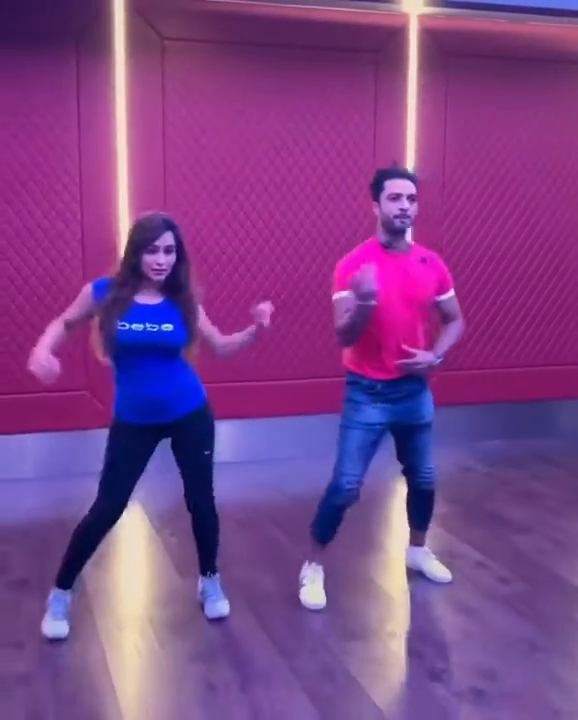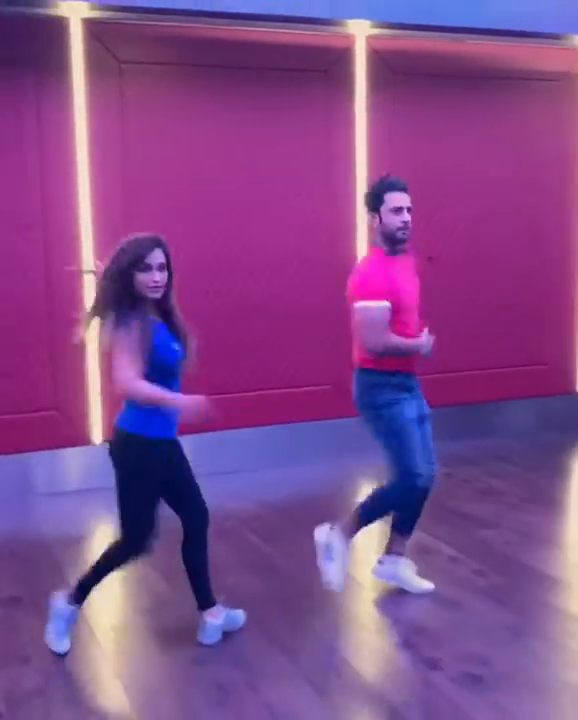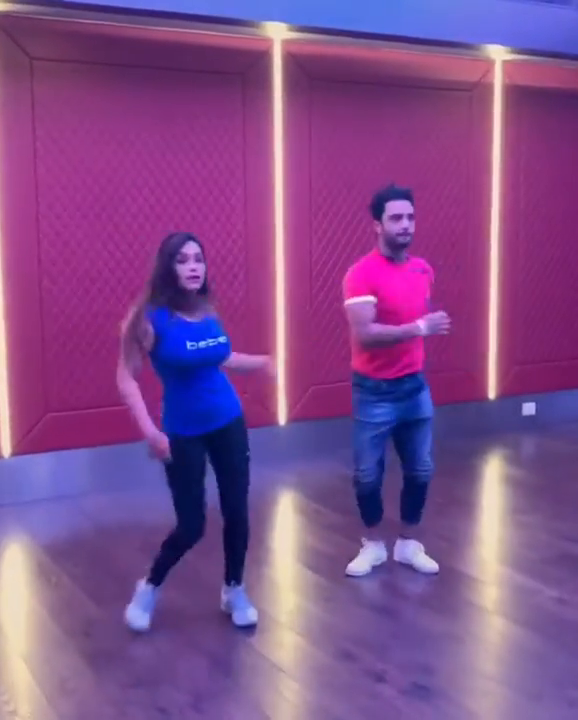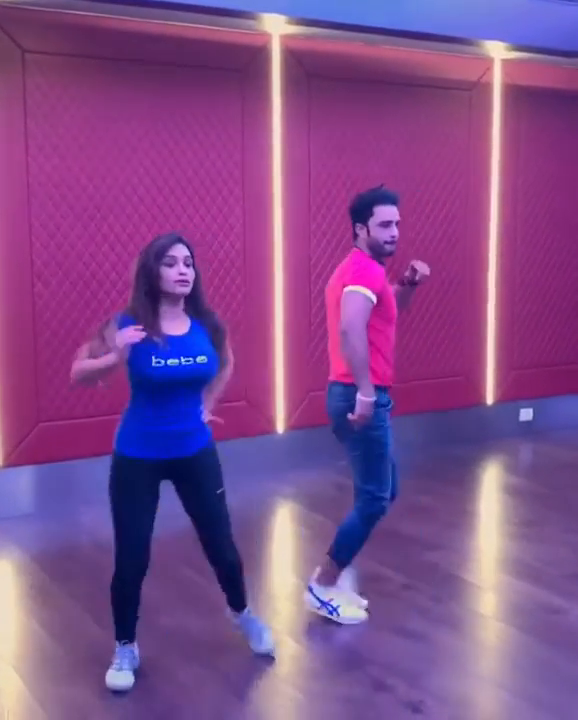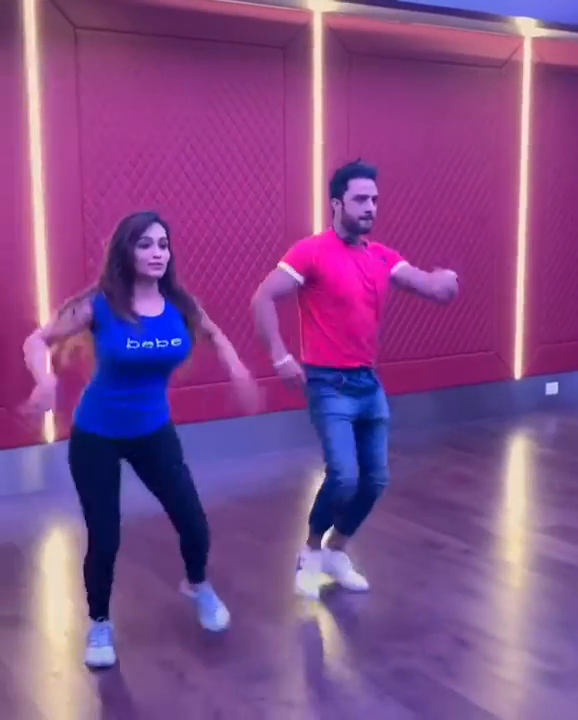
dt=1s
person 1, frame 1
left shoulder: (184, 301)
right shoulder: (103, 293)
left elbow: (219, 345)
right elbow: (63, 323)
left wrist: (253, 328)
right wrist: (41, 352)
left hip: (189, 415)
right hip: (132, 421)
left knee: (201, 503)
right knee: (105, 510)
left ankle: (210, 582)
right ankle: (60, 595)
person 1, frame 2
left shoulder: (160, 315)
right shoulder: (129, 321)
right elbow: (128, 383)
right wrist: (176, 400)
left hip: (158, 440)
right hip: (140, 443)
left knee: (197, 518)
right knee: (137, 538)
left ankle: (210, 613)
right ankle: (70, 603)
person 1, frame 3
left shoulder: (209, 315)
right shoulder: (151, 319)
right elbow: (126, 378)
left wrist: (257, 363)
right wrist: (149, 430)
left hip: (228, 425)
right hip: (182, 435)
left knee: (237, 515)
right knee: (190, 526)
left ankle: (234, 591)
right ankle: (150, 589)
person 1, frame 4
left shoulder: (208, 325)
right shoulder: (128, 326)
left elbow: (225, 365)
right elbow: (78, 373)
left wrist: (206, 404)
right wrist: (115, 356)
left hip: (195, 453)
right hip: (137, 457)
left knee: (221, 548)
right knee: (131, 559)
left ankle: (243, 615)
right ankle: (125, 649)
person 1, frame 5
left shoulder: (180, 304)
right shoulder: (98, 304)
left elbow: (215, 335)
right elbow: (37, 341)
left wrist: (236, 369)
right wrist: (44, 378)
left hip: (153, 433)
right hip: (96, 438)
left knee: (192, 520)
right knee: (105, 538)
left ankle: (198, 587)
right ankle: (99, 625)
person 2, frame 1
left shoulder: (432, 265)
right shoulder: (353, 265)
left elbow: (455, 319)
right elbow: (343, 335)
left wrist: (435, 356)
right wrist: (363, 301)
left hip: (415, 390)
right hip: (367, 393)
left knee: (423, 479)
right knee: (345, 486)
left ankle: (418, 551)
right ankle: (313, 568)
person 2, frame 2
left shoulder: (402, 262)
right shoulder: (374, 274)
right elbow: (376, 343)
left wrist: (413, 329)
right wrist: (417, 344)
left hip: (402, 386)
right hip: (383, 388)
left knee: (424, 475)
right knee: (413, 479)
left ankle: (394, 560)
right ankle: (338, 535)
person 2, frame 3
left shoulder: (423, 270)
right shoulder: (361, 275)
right elbow: (364, 335)
right wrist: (420, 328)
left hip: (415, 386)
right hip: (374, 391)
left knee: (420, 472)
right knee: (367, 476)
left ankle: (408, 543)
right ankle: (373, 544)
person 2, frame 4
left shoulder: (356, 269)
right shoulder: (367, 270)
left elbow: (384, 308)
right elbow: (350, 329)
left wrist: (408, 284)
right wrist: (365, 392)
left hip: (349, 395)
right hip: (360, 398)
left knee: (378, 489)
right knee: (373, 499)
left ankle: (337, 576)
right ankle: (324, 588)
person 2, frame 5
left shoulder: (382, 256)
right shoulder: (311, 251)
left elbow: (429, 288)
right elbow: (262, 300)
left wrist: (443, 280)
right wrist: (281, 356)
left hip: (369, 382)
right hip: (328, 384)
left knee: (374, 480)
right knee: (343, 477)
left ankle: (336, 553)
right ankle: (312, 551)
